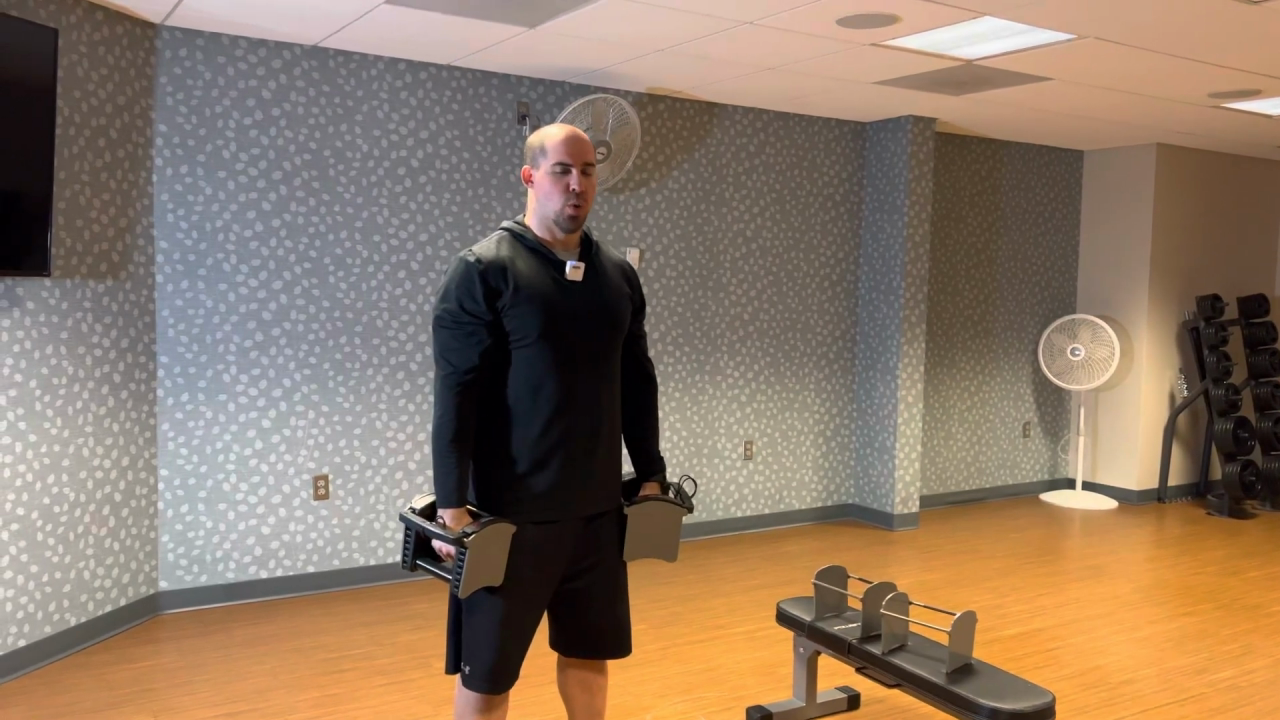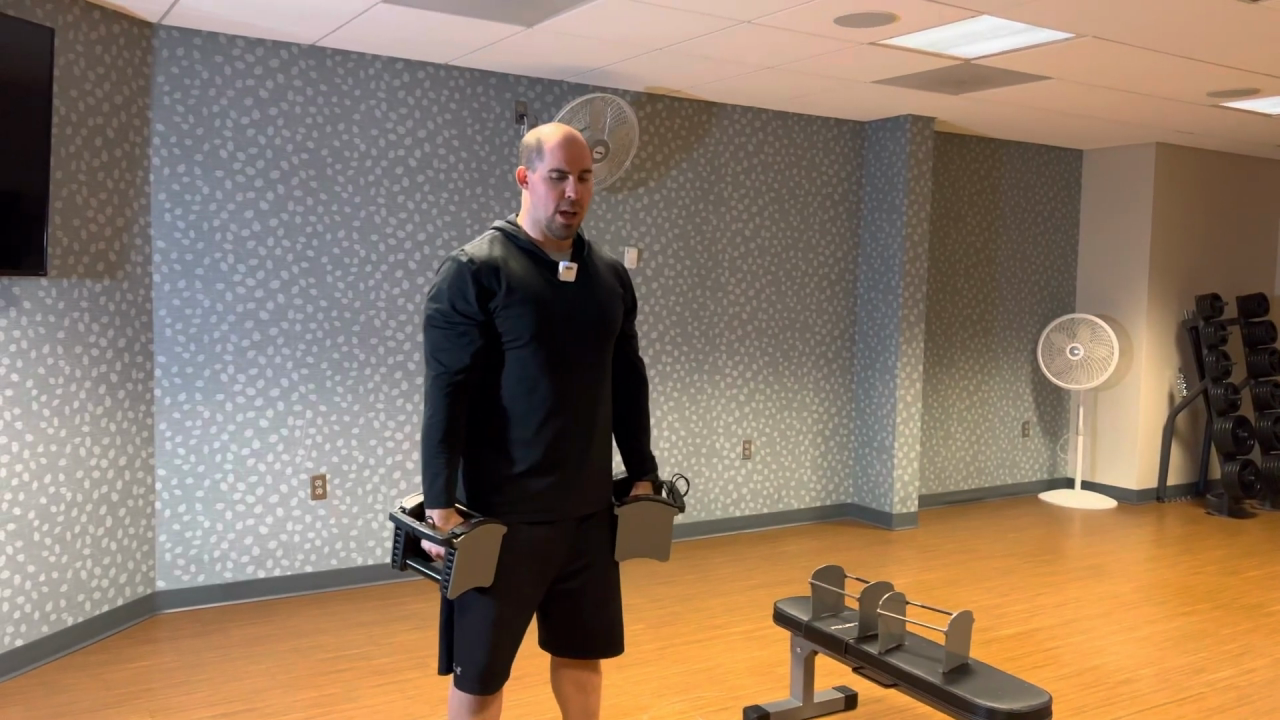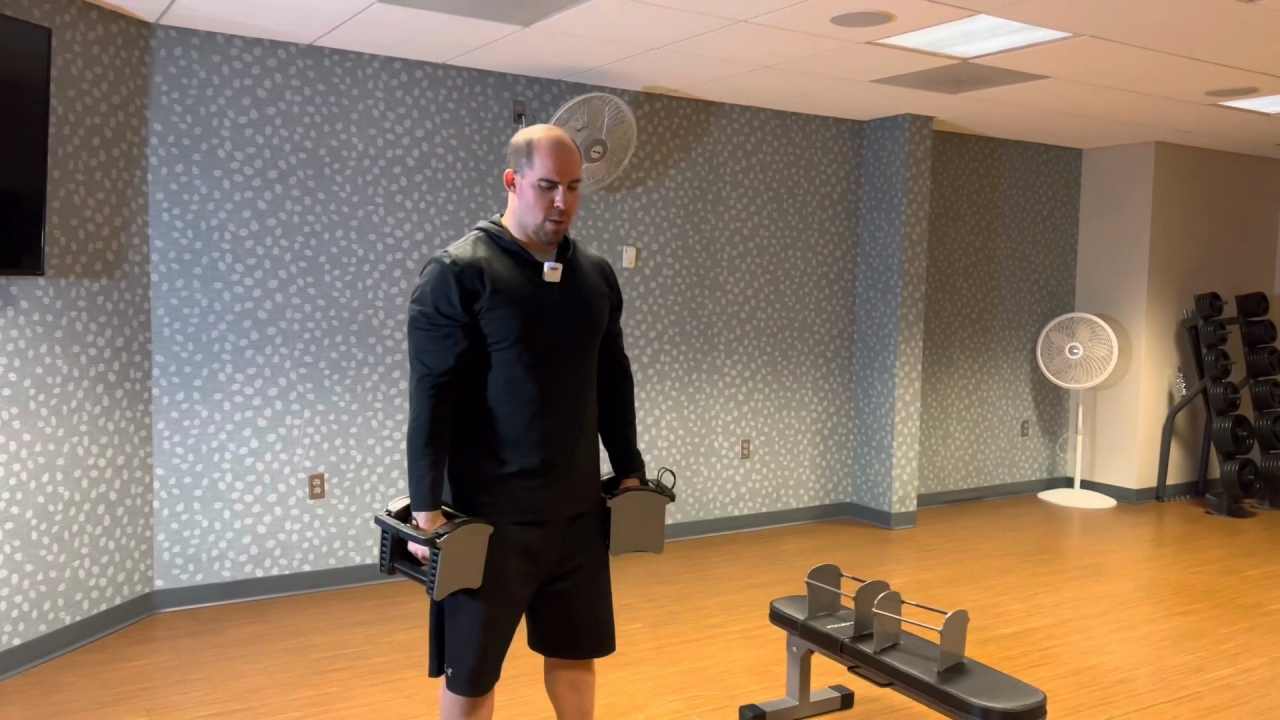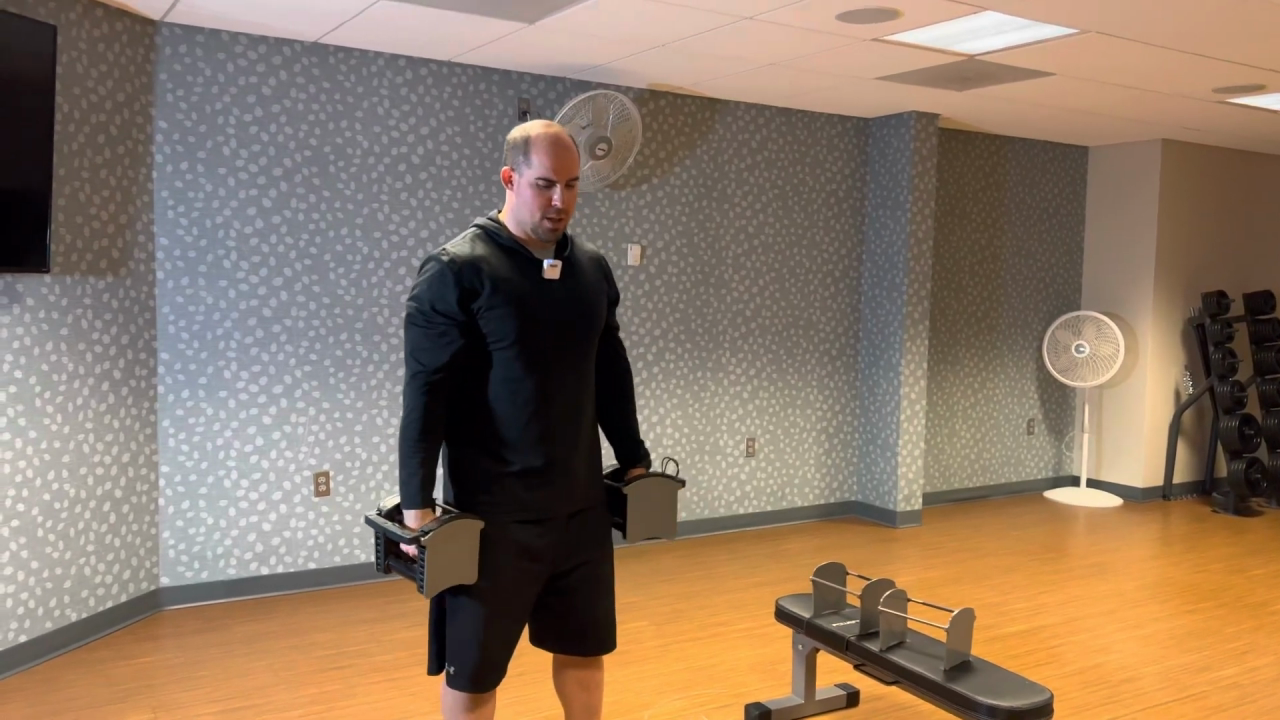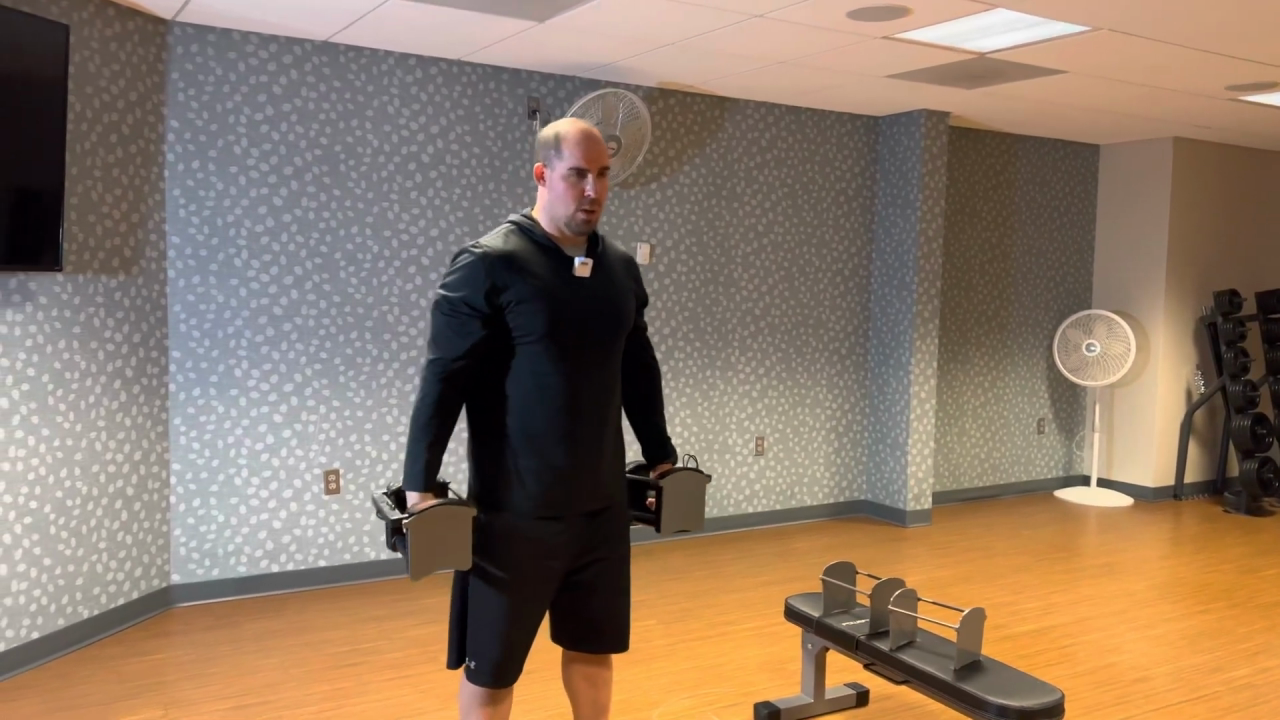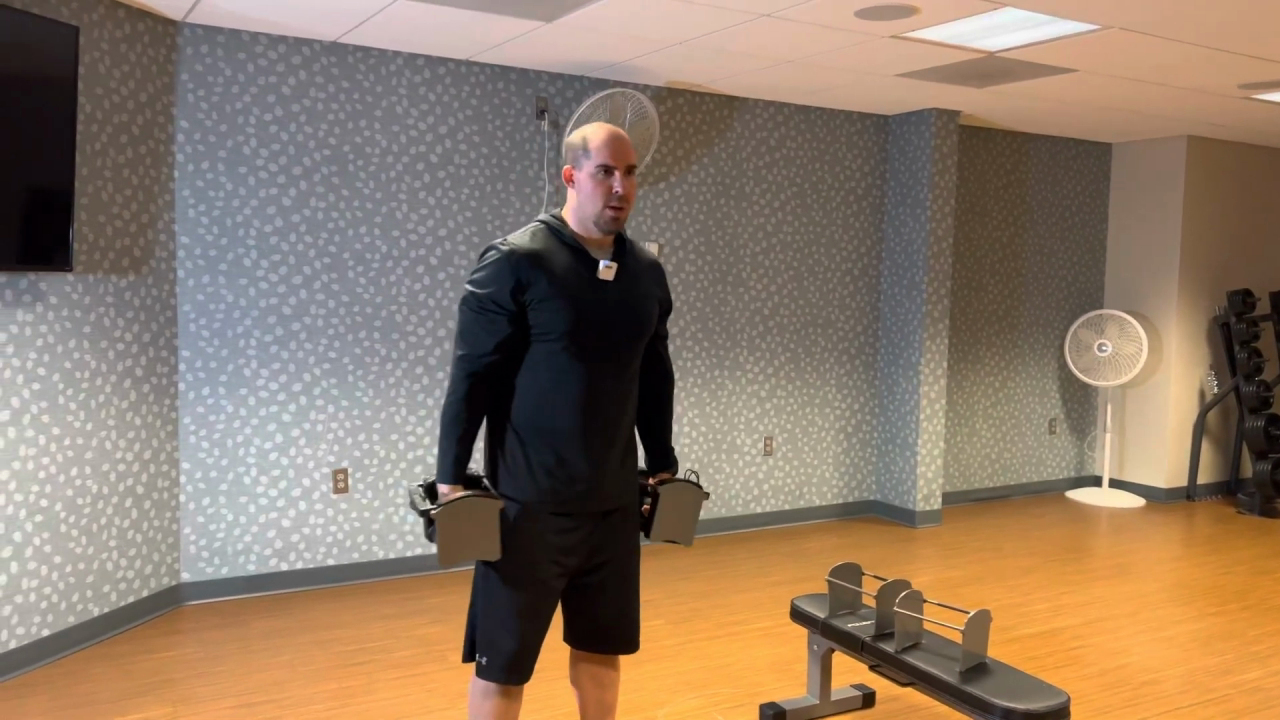
dt=0.3s
person 1, frame 1
left shoulder: (618, 275)
right shoulder: (483, 271)
left elbow: (638, 383)
right elbow: (456, 395)
left wrist: (651, 475)
right wrist: (453, 505)
left hip: (597, 508)
right hip: (510, 513)
left knee: (590, 652)
right knee: (488, 670)
person 1, frame 2
left shoulder: (610, 275)
right shoulder: (474, 271)
left elbow: (628, 383)
right elbow: (446, 395)
left wrist: (642, 474)
right wrist: (440, 504)
left hip: (589, 508)
right hip: (500, 513)
left knee: (582, 651)
right knee: (479, 668)
person 1, frame 3
left shoulder: (596, 274)
right shoulder: (458, 272)
left elbow: (614, 381)
right elbow: (431, 397)
left wrist: (629, 470)
right wrist: (426, 506)
left hip: (578, 508)
right hip: (489, 514)
left knee: (575, 652)
right knee: (471, 669)
person 1, frame 4
left shoulder: (592, 269)
right shoulder: (457, 271)
left elbow: (612, 374)
right elbow: (426, 394)
left wrist: (634, 460)
right wrist: (416, 504)
left hip: (581, 502)
right hip: (491, 512)
left knee: (585, 646)
right knee: (473, 668)
person 1, frame 5
left shoulder: (620, 269)
right shoulder: (488, 265)
left elbow: (638, 370)
right elbow: (445, 378)
left wrist: (660, 454)
right wrist: (420, 483)
left hip: (602, 500)
right hip: (515, 507)
left knee: (594, 645)
right knee: (493, 662)
person 1, frame 6
left shoulder: (646, 273)
right shoulder: (514, 263)
right elbow: (471, 375)
left wrist: (662, 463)
right wrist: (452, 475)
left hip: (613, 498)
right hip: (529, 499)
left knee: (602, 644)
right knee: (503, 657)
